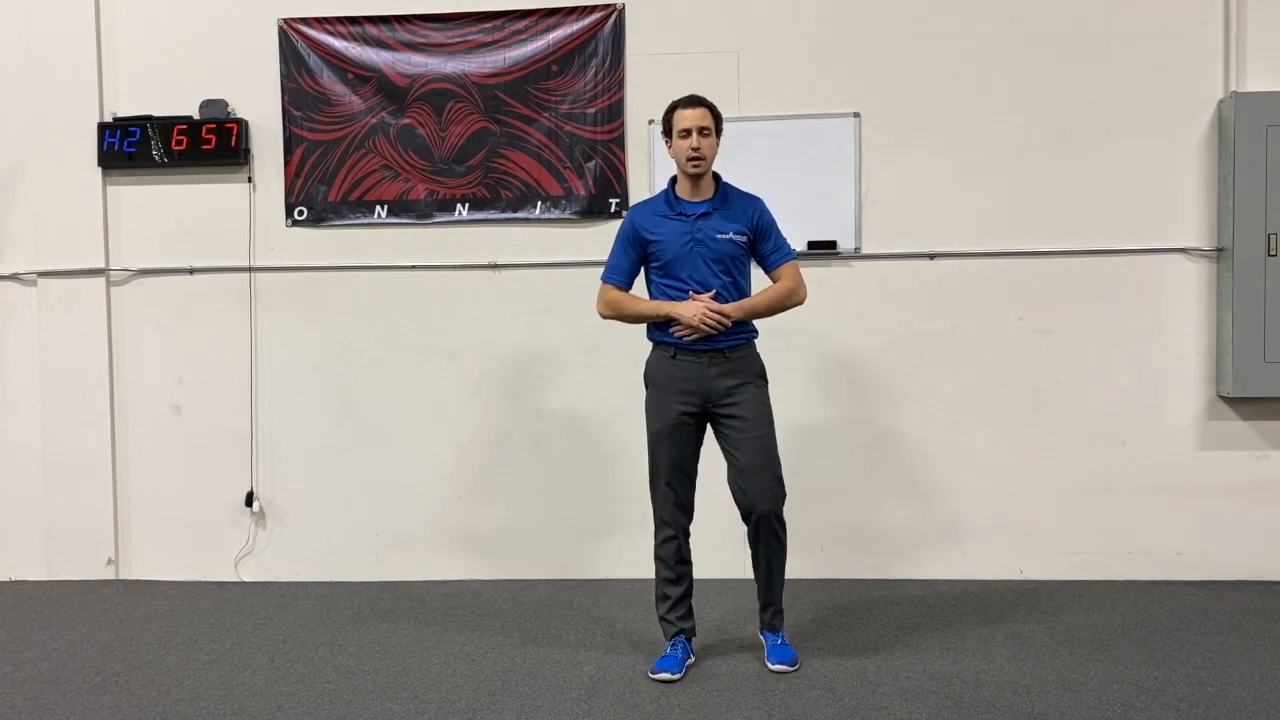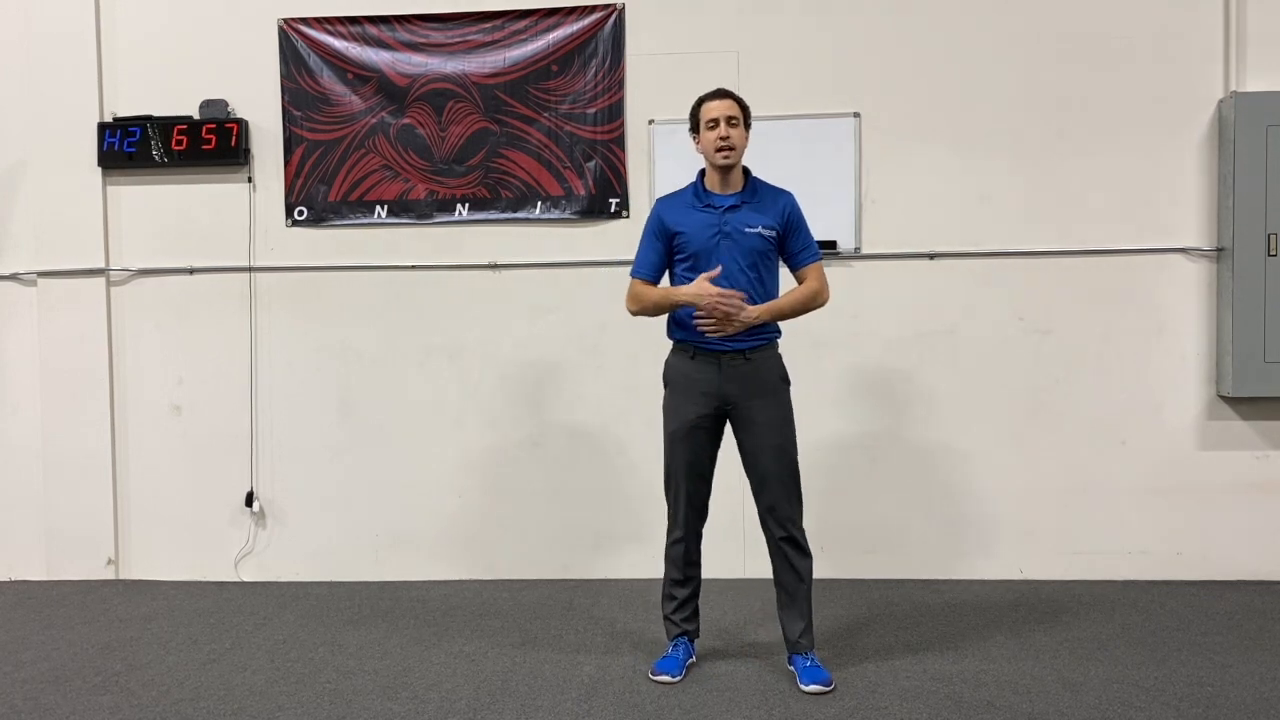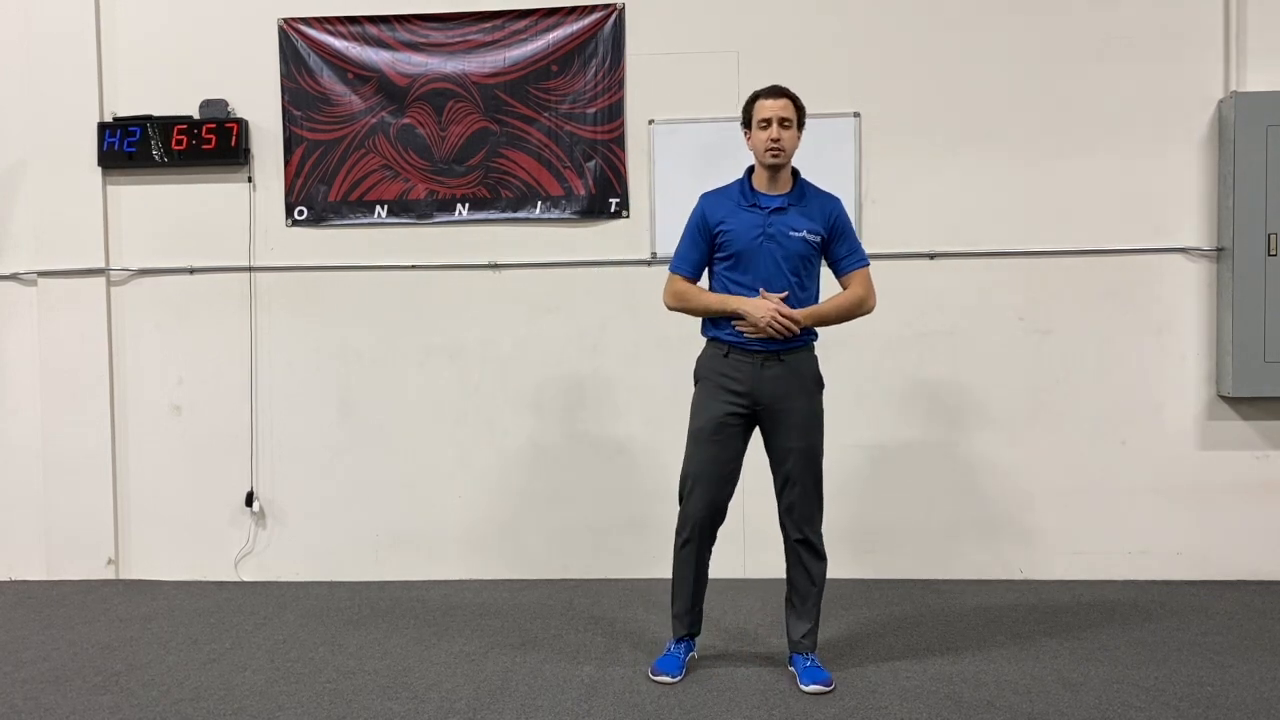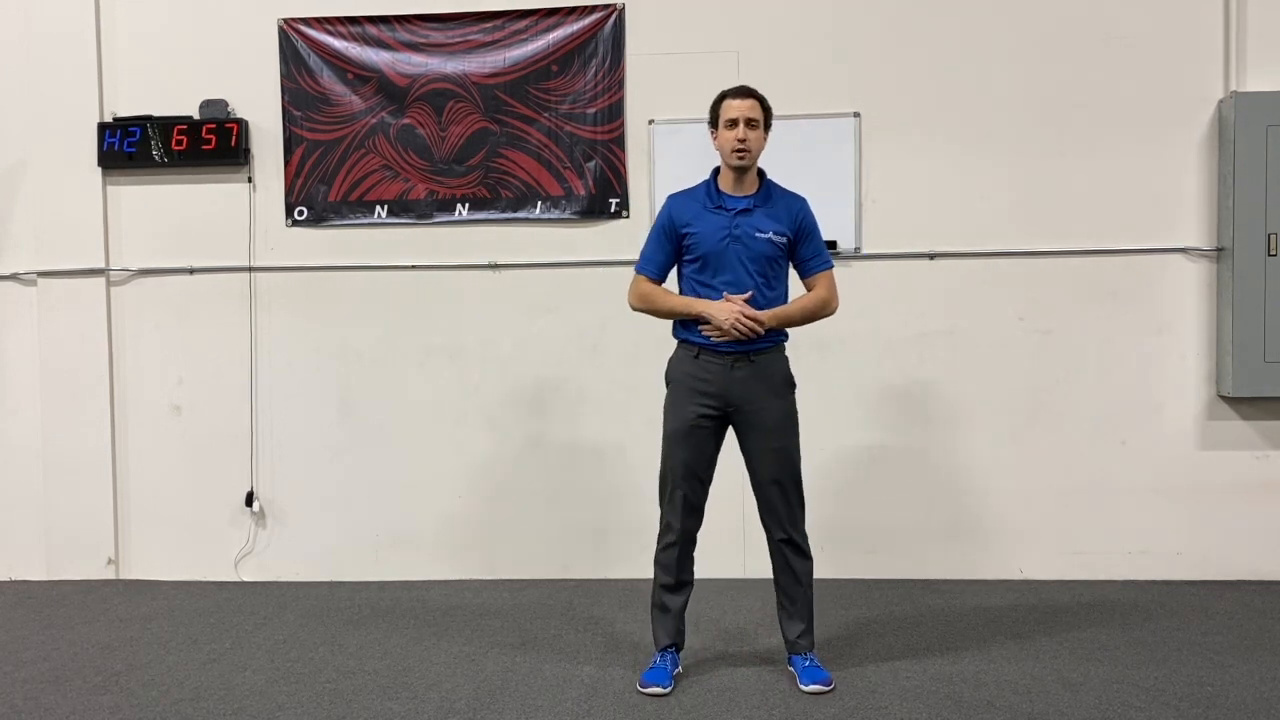
dt=0.5s
person 1, frame 1
left shoulder: (749, 210)
right shoulder: (643, 219)
left elbow: (793, 288)
right elbow: (609, 301)
left wrist: (729, 310)
right wrist: (677, 308)
left hip: (738, 368)
right hip: (671, 372)
left knee: (763, 501)
right knee: (672, 513)
left ankle: (773, 624)
right ankle: (678, 636)
person 1, frame 2
left shoulder: (779, 205)
right shoulder: (669, 211)
left elbow: (816, 288)
right elbow: (636, 299)
left wrist: (755, 312)
right wrist: (687, 296)
left hip: (760, 369)
right hip: (691, 371)
left knee: (782, 514)
right knee: (685, 514)
left ankle: (801, 647)
right ankle: (681, 637)
person 1, frame 3
left shoulder: (825, 209)
right shoulder: (714, 206)
left elbow: (862, 295)
right elbow: (675, 291)
left wrist: (799, 317)
right wrist: (742, 306)
left hip: (794, 372)
right hip: (724, 369)
left knee: (802, 518)
right knee: (698, 510)
left ankle: (802, 647)
right ankle: (683, 636)
person 1, frame 4
left shoulder: (791, 209)
right shoulder: (680, 209)
left elbow: (824, 297)
right elbow: (641, 293)
left wrist: (764, 317)
right wrist: (708, 307)
left hip: (766, 373)
right hip: (695, 372)
left knee: (785, 517)
right knee: (679, 518)
left ankle: (800, 647)
right ankle: (667, 649)
